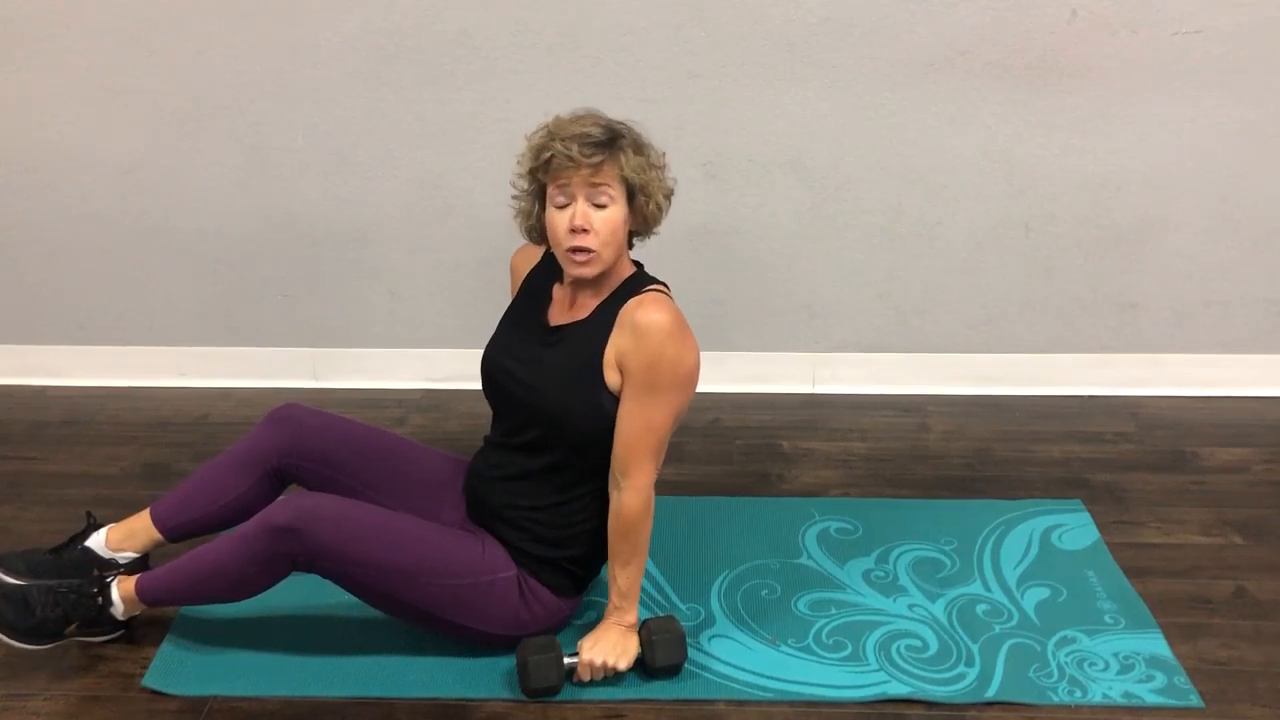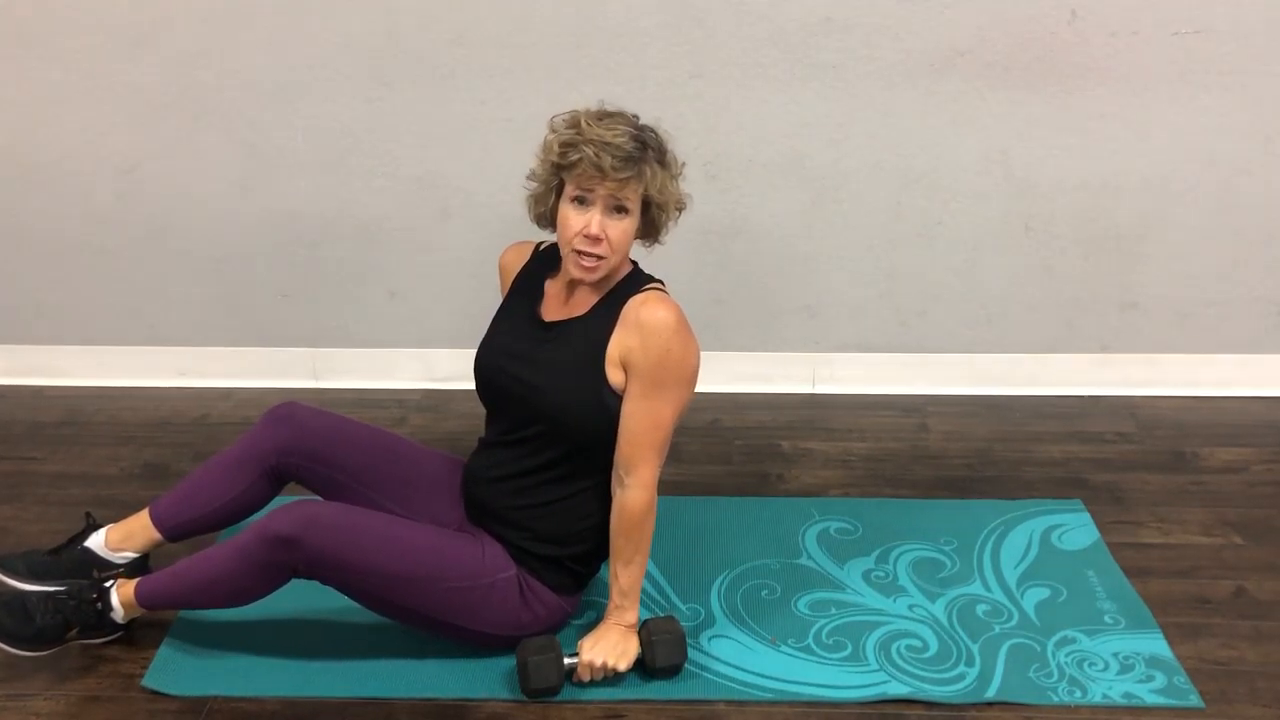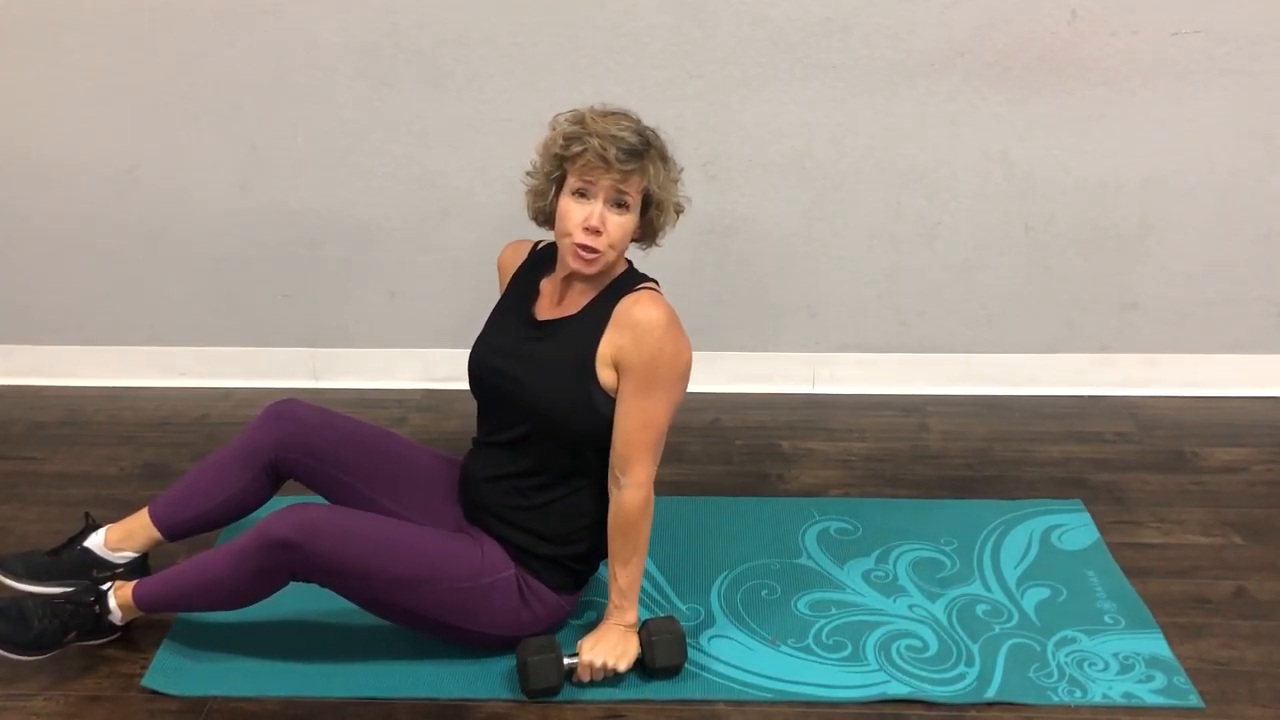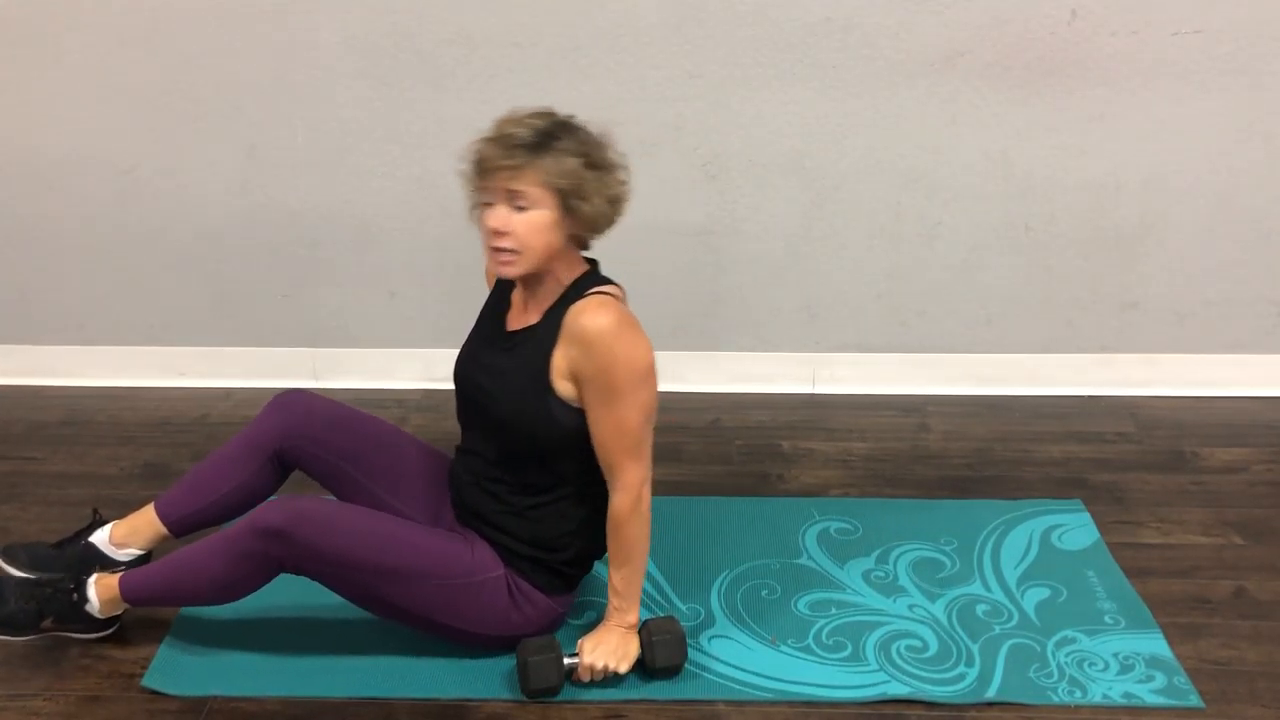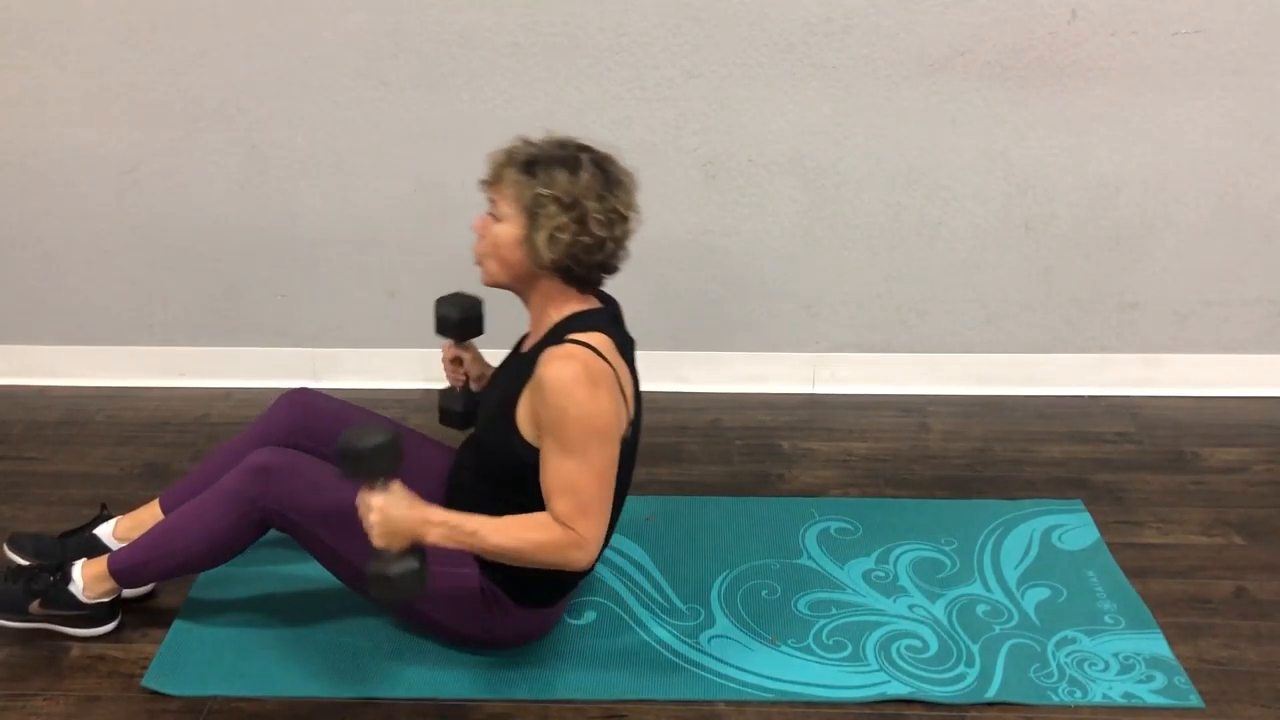
dt=1s
person 1, frame 1
left shoulder: (650, 325)
right shoulder: (532, 268)
left elbow: (632, 486)
left wrist: (620, 620)
left hip: (527, 579)
right hip: (477, 498)
left knee: (300, 522)
right knee: (288, 432)
left ankle: (114, 599)
right ankle: (110, 549)
person 1, frame 2
left shoulder: (652, 324)
right shoulder: (522, 266)
left elbow: (635, 483)
left wrist: (621, 620)
left hip: (527, 580)
right hip: (473, 501)
left knee: (299, 530)
right knee: (287, 431)
left ankle: (115, 603)
right ankle: (112, 550)
person 1, frame 3
left shoulder: (643, 323)
right shoulder: (520, 263)
left elbow: (631, 482)
left wrist: (621, 620)
left hip: (525, 579)
right hip: (469, 500)
left knee: (297, 533)
right knee: (286, 427)
left ankle: (112, 605)
right ankle: (111, 549)
person 1, frame 4
left shoulder: (599, 326)
right shoulder: (508, 274)
left elbow: (629, 484)
left wrist: (621, 622)
left hip: (516, 585)
right hip: (466, 506)
left knee: (286, 526)
right knee: (293, 418)
left ankle: (96, 599)
right ankle: (116, 546)
person 1, frame 5
left shoulder: (572, 369)
right shoulder: (577, 308)
left elbow: (577, 538)
left wrist: (424, 521)
right wrist: (491, 381)
left hip: (502, 593)
right hip: (482, 513)
left knee: (271, 476)
right knee: (300, 415)
left ankle: (92, 587)
right ankle: (120, 538)
